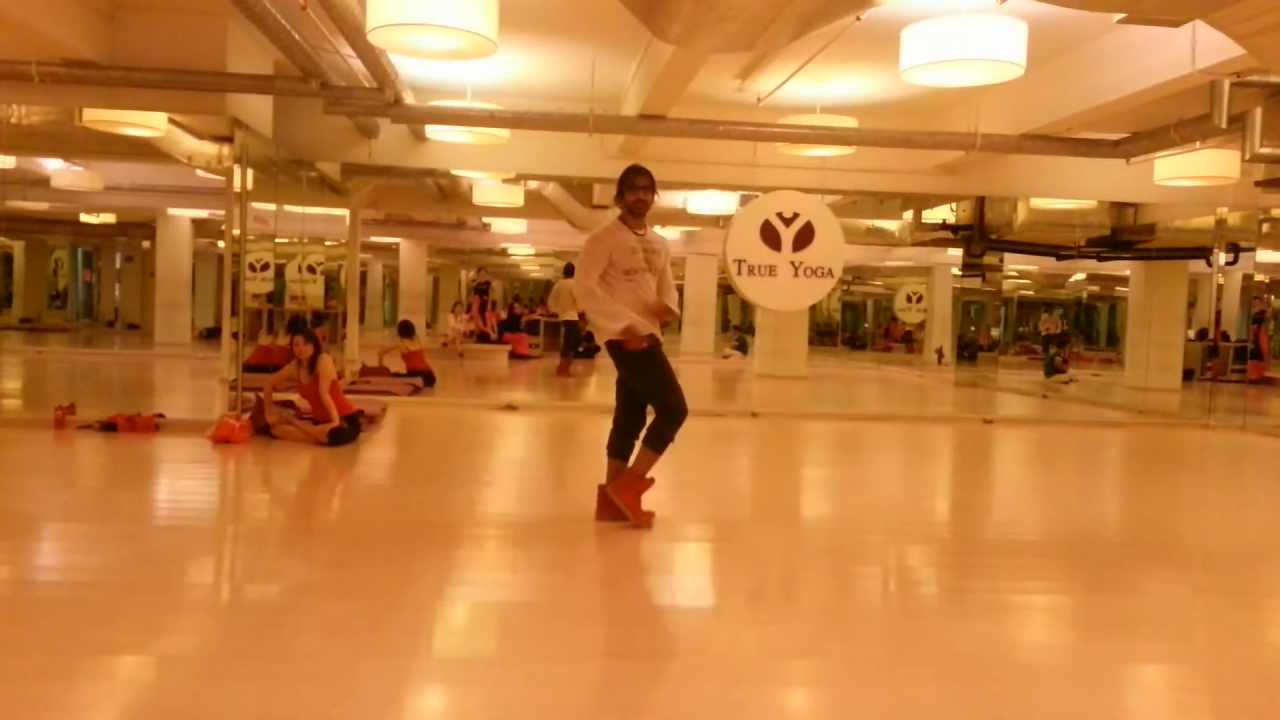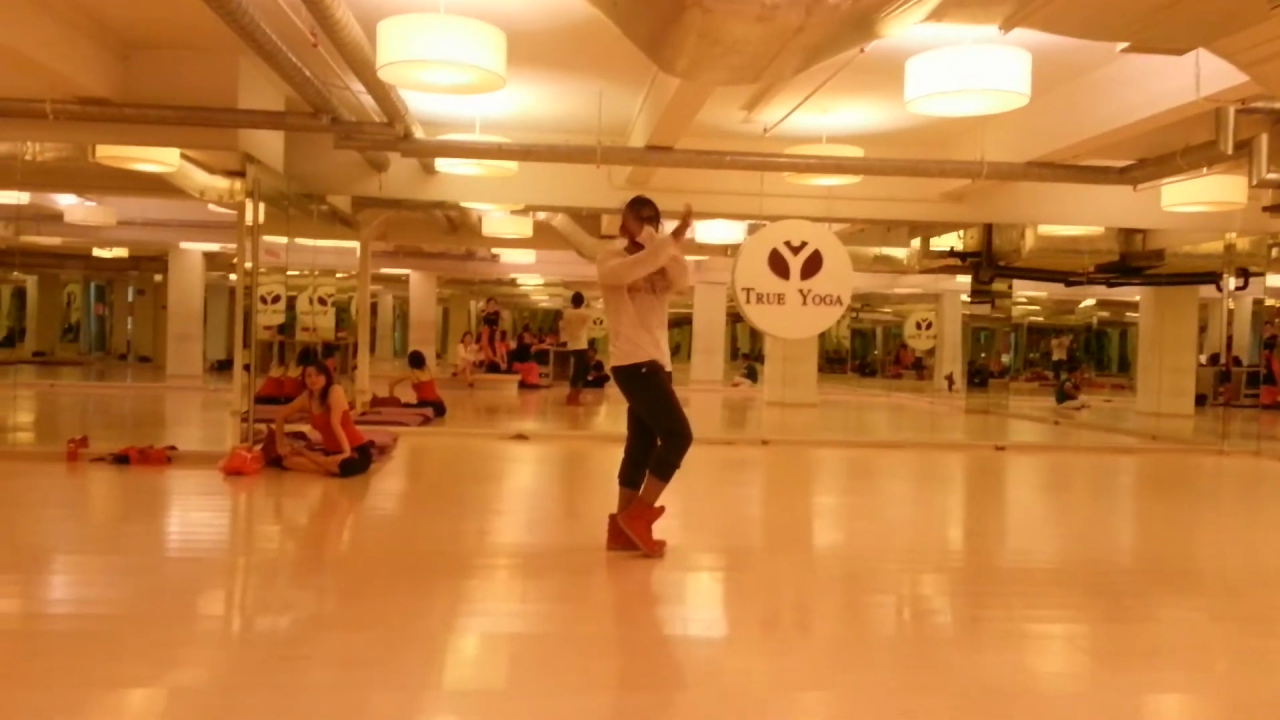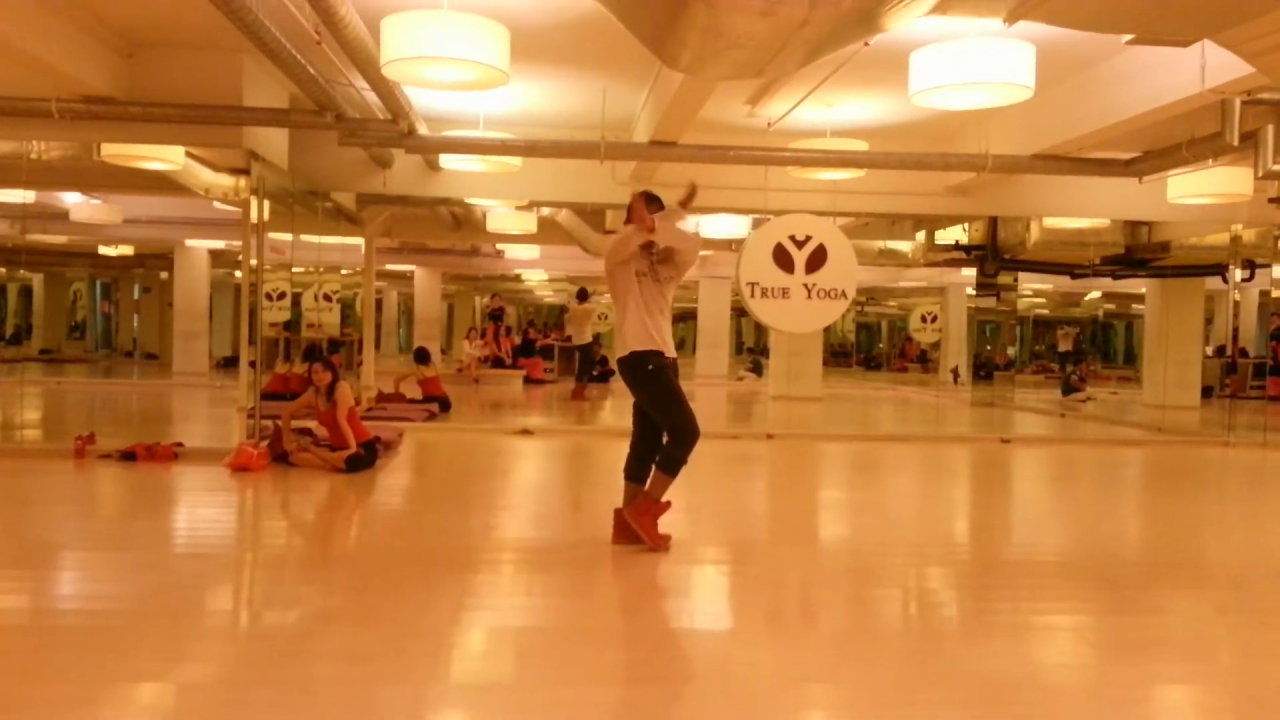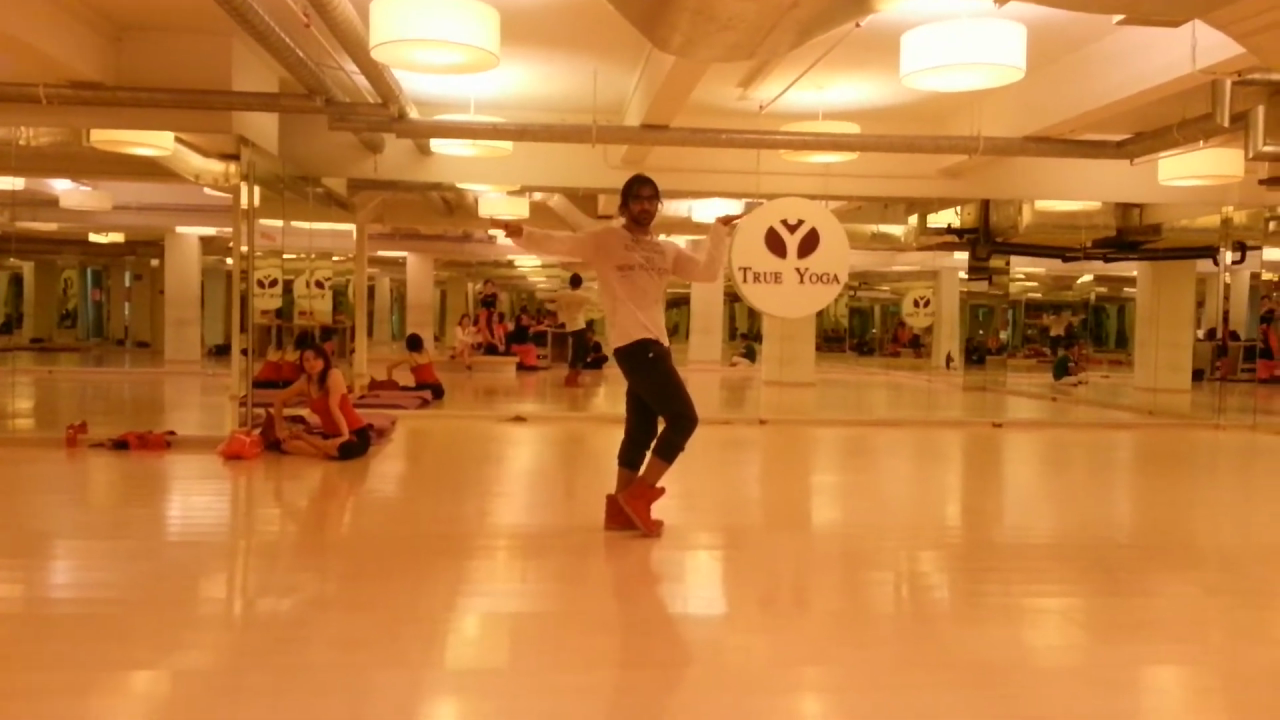
dt=1s
person 1, frame 1
left shoulder: (659, 244)
right shoulder: (604, 238)
left elbow: (668, 287)
right elbow: (584, 287)
left wrist: (668, 307)
right wrist: (620, 326)
left hip: (647, 338)
right hip: (627, 339)
left knee: (630, 418)
right knee: (673, 408)
left ankle: (612, 494)
right ankle: (629, 486)
person 1, frame 2
left shoulder: (660, 264)
right shoulder: (613, 260)
left elbow: (680, 277)
right elbow: (627, 270)
left wrist: (659, 239)
right wrist: (664, 242)
left hip: (657, 363)
right hip: (632, 363)
left knee: (642, 446)
right knee: (677, 435)
left ankle: (621, 527)
right ankle: (638, 514)
person 1, frame 3
left shoulder: (670, 260)
right shoulder: (619, 255)
left elbow: (691, 245)
right elbow: (633, 237)
left wrist: (655, 219)
right wrist: (676, 212)
left hip: (665, 357)
right hip: (637, 357)
left knee: (647, 441)
right knee: (685, 431)
left ankle: (627, 522)
right ankle: (645, 508)
person 1, frame 4
left shoulder: (668, 250)
right shoulder: (605, 238)
left elbow: (710, 273)
right elbow: (559, 244)
left wrist: (720, 231)
right wrist: (523, 234)
left hip: (656, 344)
right hip: (635, 344)
left knee: (641, 429)
right knee: (684, 418)
left ankle: (621, 505)
right ankle: (638, 493)
